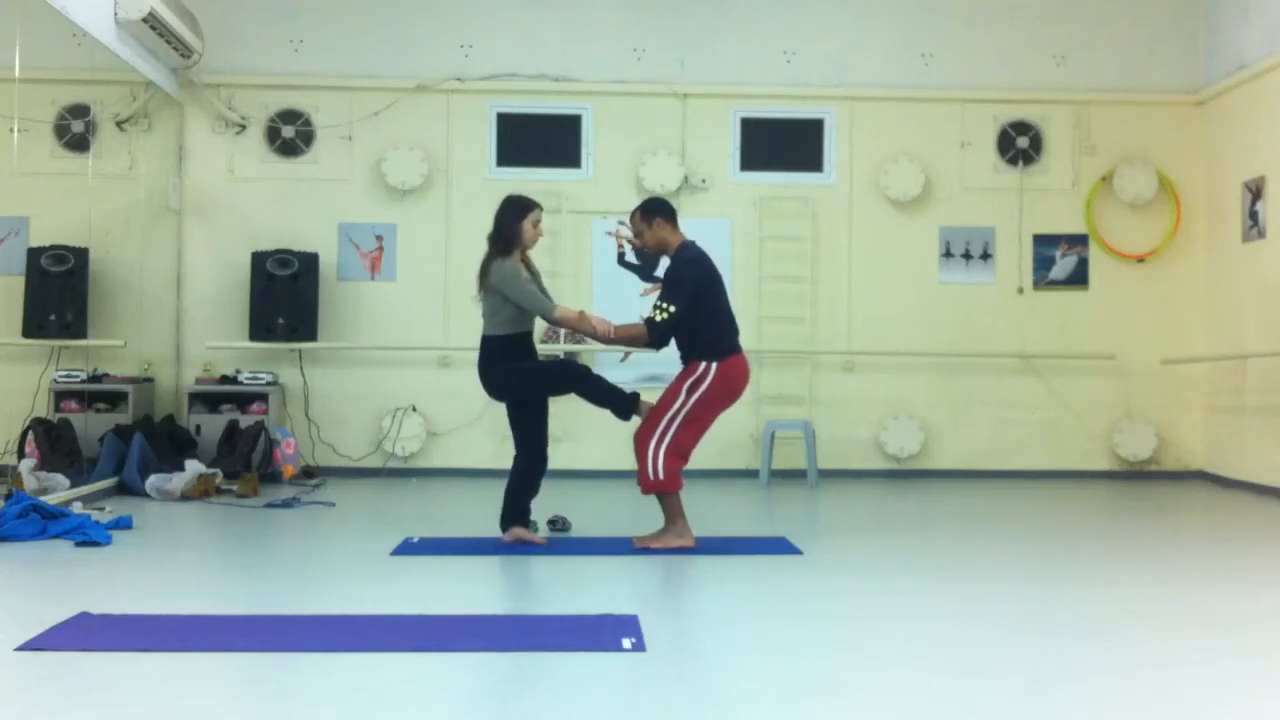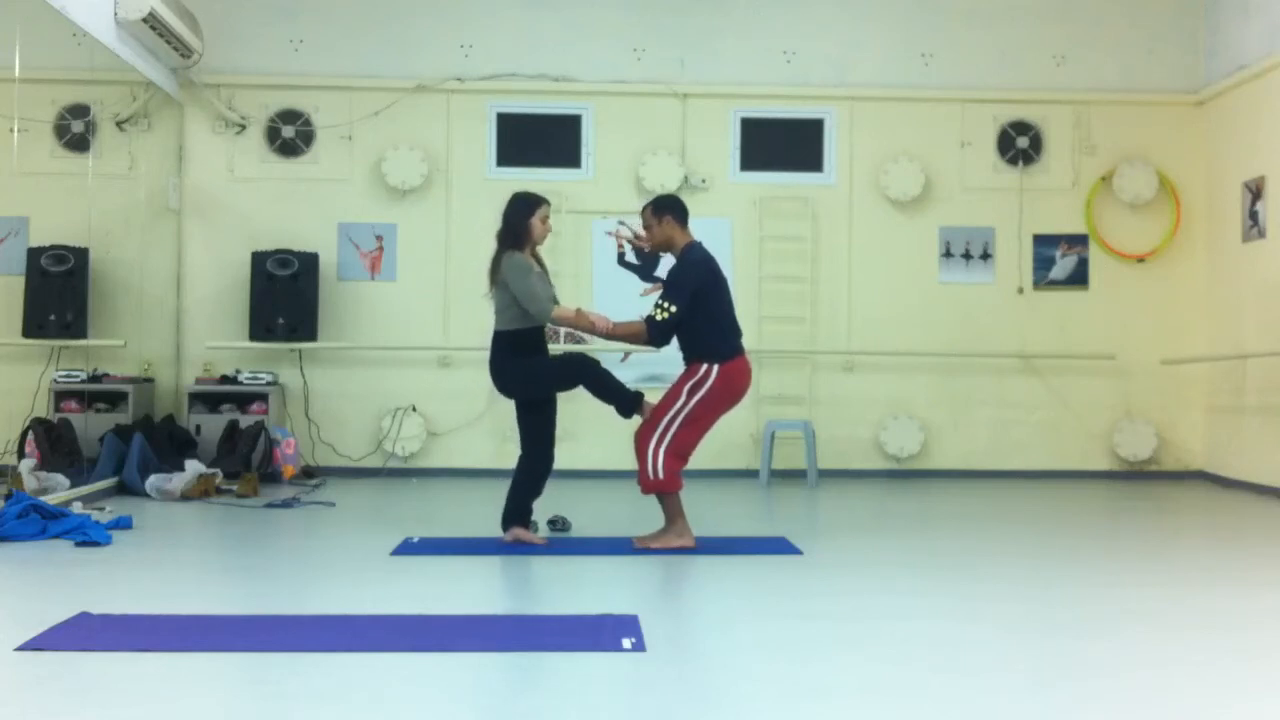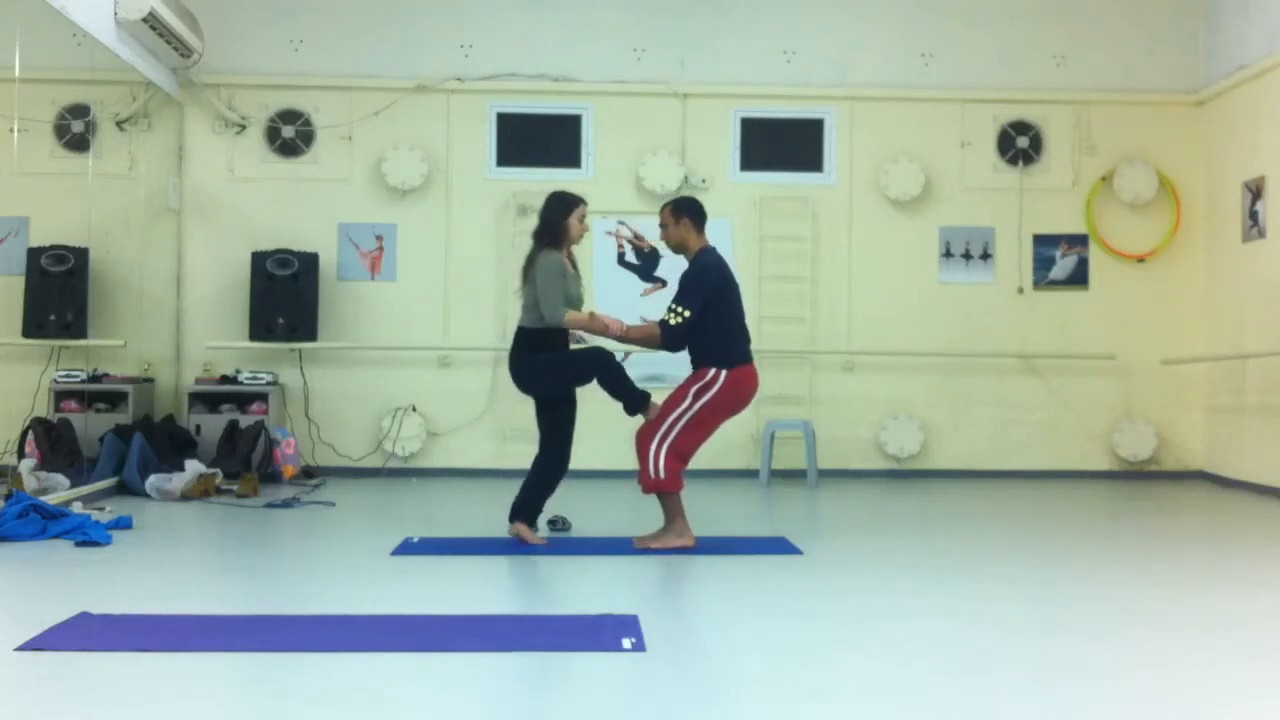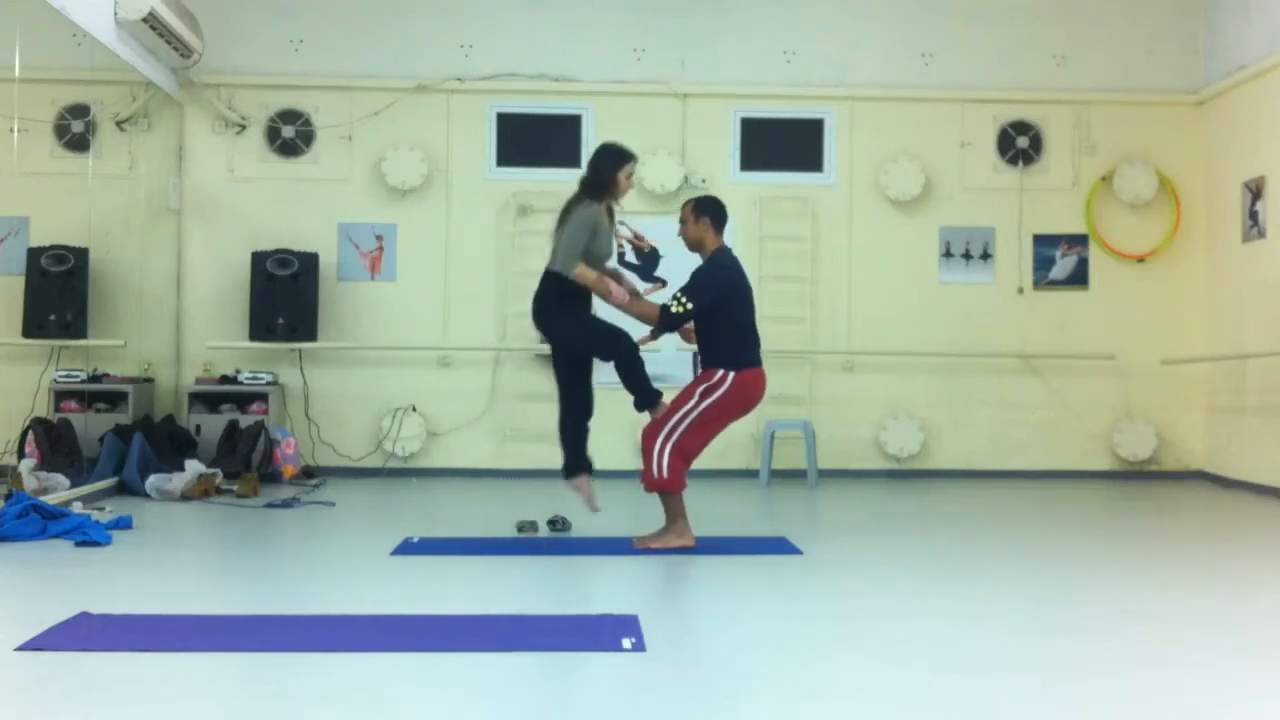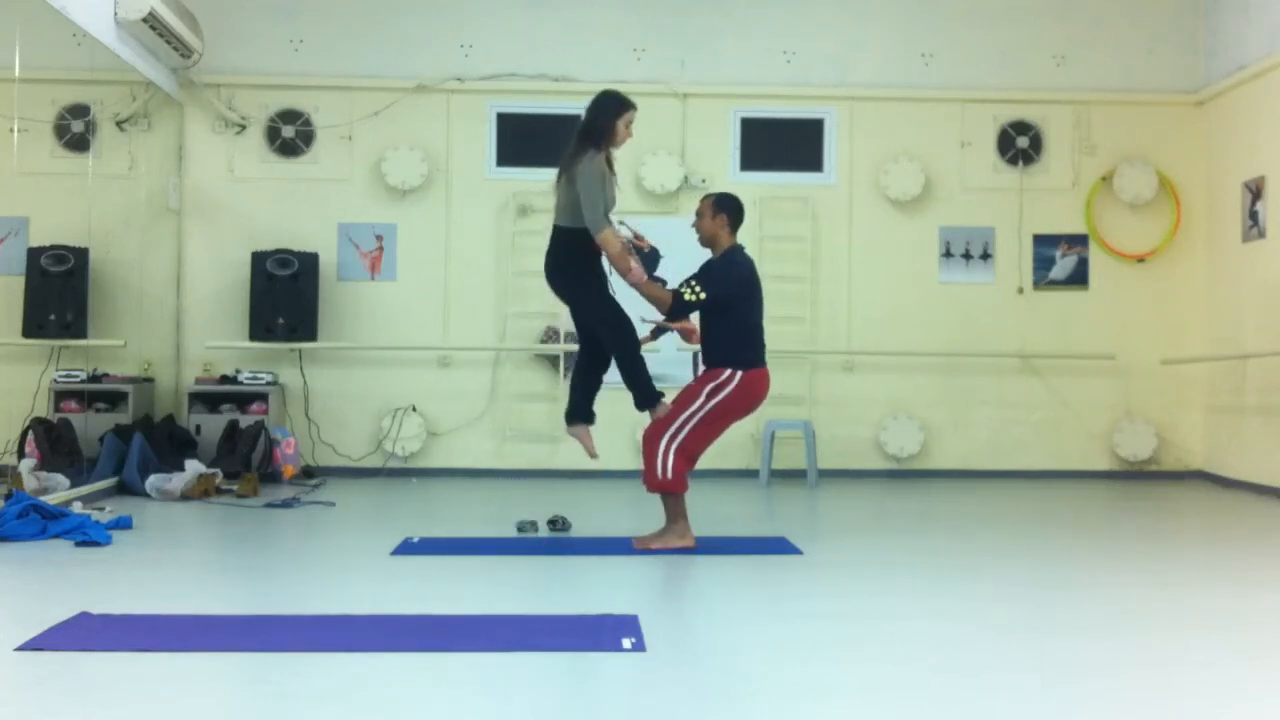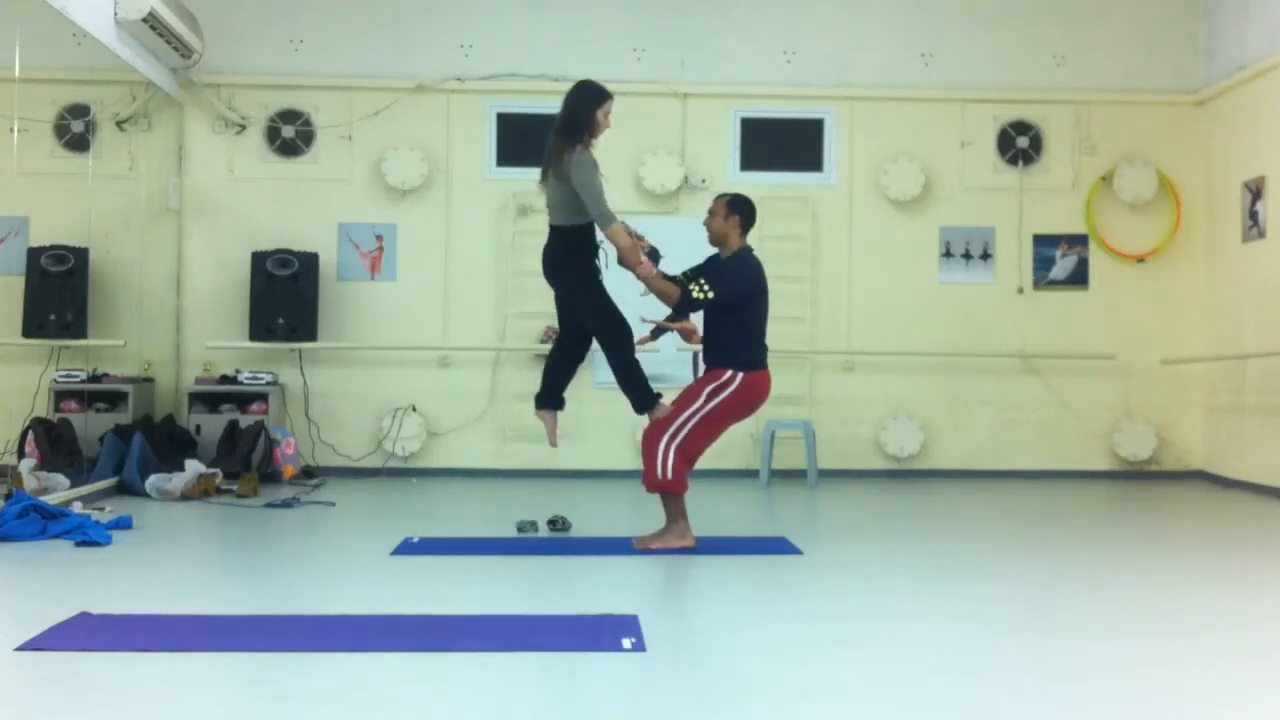
dt=0.4s
person 1, frame 1
left shoulder: (526, 267)
right shoulder: (501, 268)
left elbow: (549, 312)
right elbow: (543, 307)
left wrist: (586, 326)
right wrist: (588, 319)
left hip: (522, 361)
right hip: (500, 365)
left knee: (533, 451)
right knee: (571, 374)
left ankle: (514, 524)
right ankle: (637, 407)
person 1, frame 2
left shoulder: (534, 262)
right shoulder: (512, 262)
left elbow: (552, 310)
right elbow: (541, 309)
left wrist: (586, 321)
right wrist: (586, 317)
left hip: (531, 359)
right hip: (512, 362)
left knee: (539, 451)
right knee: (582, 366)
left ankle: (515, 524)
right ankle: (639, 407)
person 1, frame 3
left shoulder: (565, 260)
right shoulder: (548, 260)
right elbow: (553, 314)
left wrist: (600, 324)
right wrist: (599, 321)
left hip: (550, 358)
right hip: (531, 359)
left knee: (556, 451)
right knee: (599, 360)
left ankle: (522, 518)
right ankle: (645, 407)
person 1, frame 4
left shoulder: (604, 212)
right shoulder: (587, 211)
right elbow: (565, 262)
left wrist: (616, 278)
right wrist: (605, 286)
left hip: (572, 307)
right hip: (555, 306)
left knee: (576, 396)
right knee: (619, 343)
left ankle: (577, 470)
right ankle: (654, 406)
person 1, frame 5
left shoulder: (600, 161)
right shoulder: (589, 162)
right elbow: (594, 222)
left wrist: (622, 245)
right wrist: (623, 263)
left hip: (582, 260)
right hip: (569, 261)
left knee: (597, 343)
right knee: (619, 331)
left ankle: (579, 418)
right ankle: (652, 405)
person 1, frame 6
left shoulder: (567, 152)
right shoulder: (577, 157)
right elbow: (599, 213)
left wrist: (625, 237)
right wrist: (633, 255)
left hip: (569, 255)
right hip: (571, 258)
left knee: (575, 334)
right knee: (615, 333)
left ankle: (548, 404)
right ankle: (650, 406)
person 2, frame 1
left shoulder: (687, 264)
right shoulder: (688, 260)
left elbow: (656, 331)
right elbow: (661, 333)
left wrist: (606, 332)
right wrist: (612, 334)
left hip: (715, 370)
right hip: (715, 367)
left knee: (655, 442)
right knee: (655, 441)
left ankle: (679, 530)
right ankle: (675, 527)
person 2, frame 2
left shoulder: (691, 266)
right shoulder: (695, 261)
left elbow: (657, 330)
right elbow: (666, 330)
left wrist: (603, 329)
right wrist: (612, 329)
left hip: (717, 372)
right hip: (718, 369)
left knee: (655, 442)
right knee: (657, 441)
left ankle: (679, 530)
right ankle: (674, 527)
person 2, frame 3
left shoulder: (702, 271)
right shoulder: (708, 265)
left elbow: (672, 337)
right elbow: (681, 332)
left wrist: (618, 332)
right wrist: (626, 331)
left hip: (723, 377)
right hip: (725, 375)
left knee: (656, 442)
right knee: (658, 441)
left ankle: (679, 530)
right ankle: (674, 527)
person 2, frame 4
left shoulder: (716, 270)
right shoulder: (721, 266)
left elbow: (669, 319)
right elbow: (682, 318)
left wrist: (620, 299)
right wrist: (632, 296)
left hip: (732, 379)
right hip: (732, 376)
left knee: (660, 440)
right knee: (664, 439)
left ankle: (679, 530)
right ankle: (676, 527)
person 2, frame 5
left shoulder: (731, 267)
right shoulder: (722, 265)
left elbow: (676, 305)
right elbow: (680, 298)
left hip: (737, 378)
right hip: (730, 374)
left knee: (663, 440)
right knee: (666, 438)
left ankle: (679, 531)
right ankle: (675, 528)
person 2, frame 6
left shoulder: (741, 268)
right shoulder: (721, 263)
left elbow: (684, 301)
right elbow: (676, 284)
left wrist: (642, 272)
left hip: (739, 379)
right hip: (730, 375)
left knee: (663, 440)
right knee: (665, 438)
left ankle: (679, 530)
right ankle: (675, 527)
